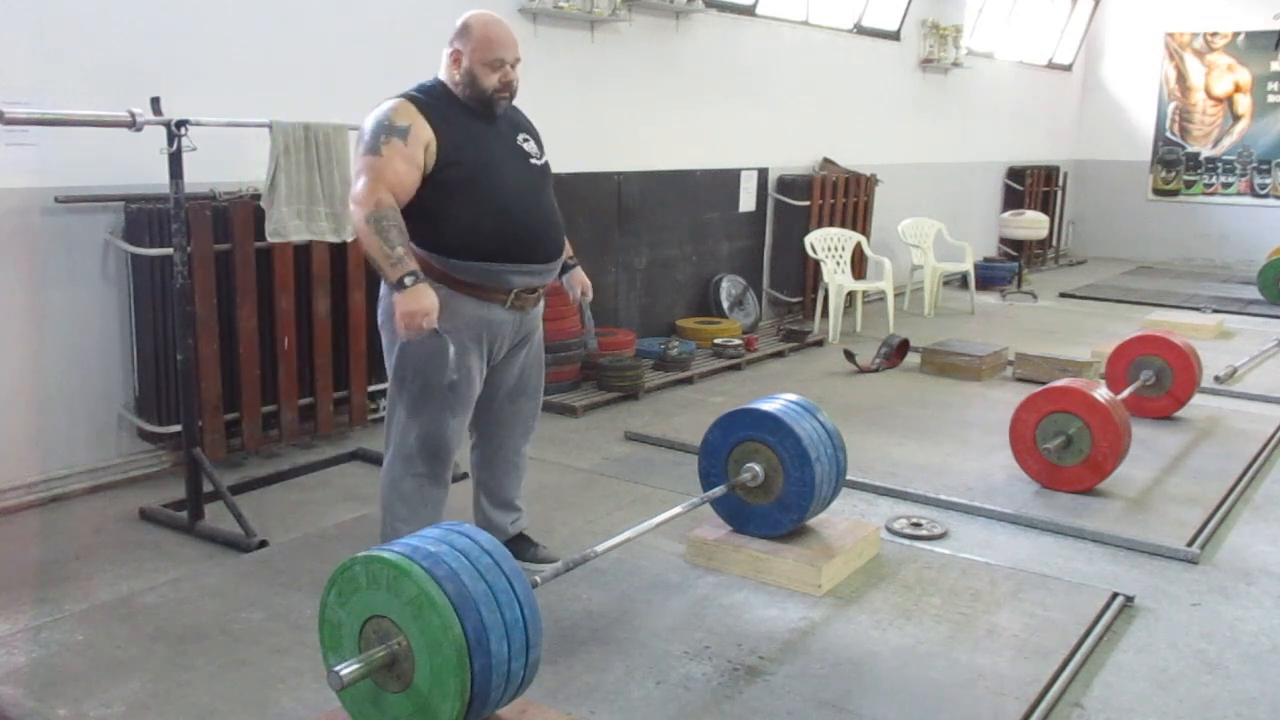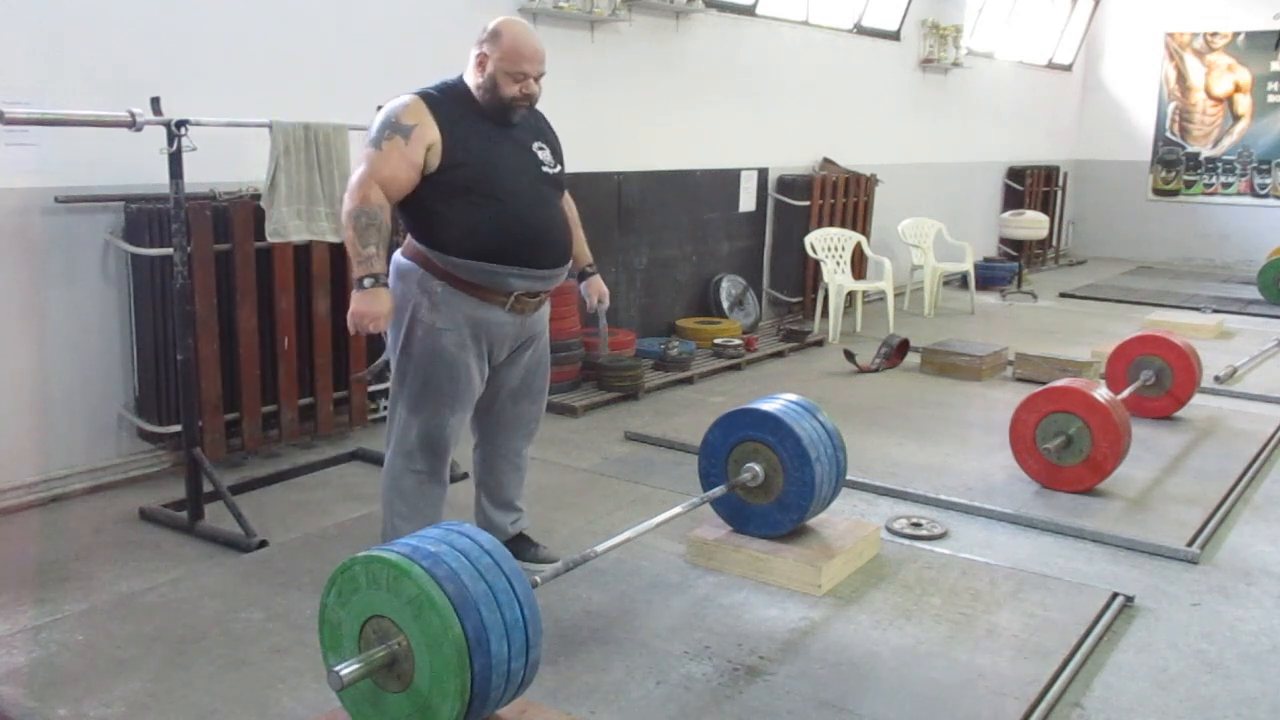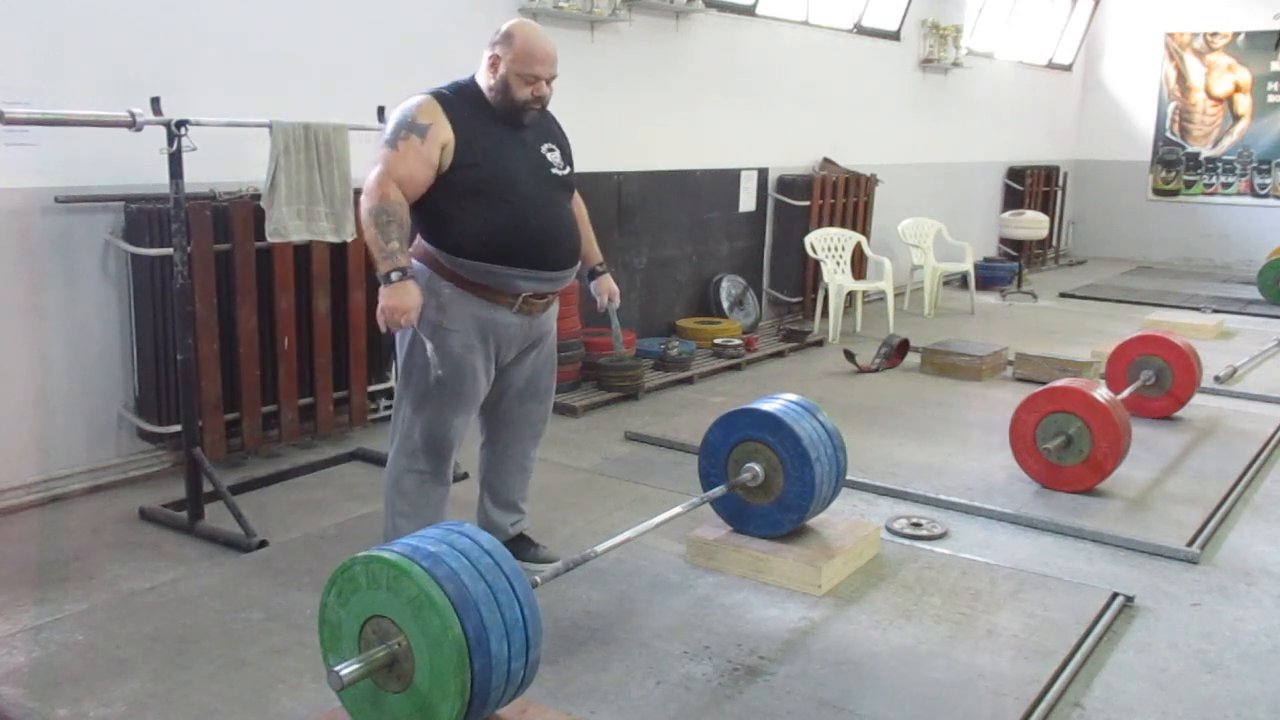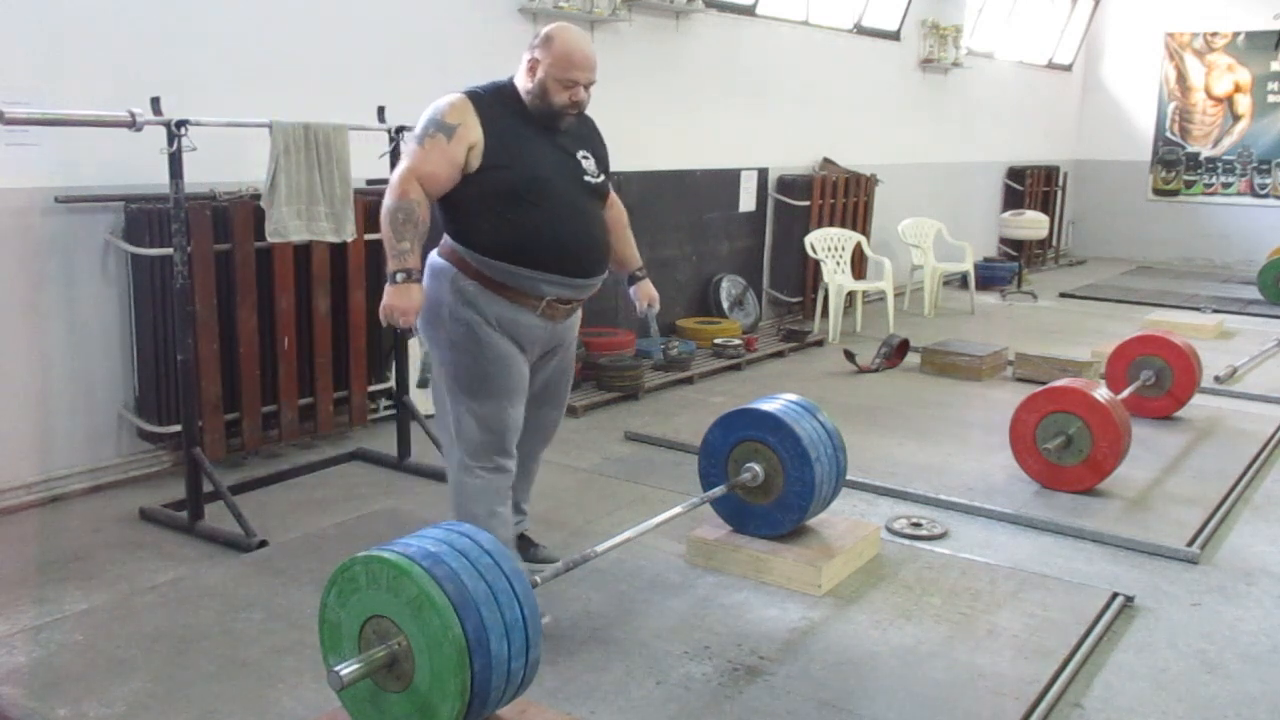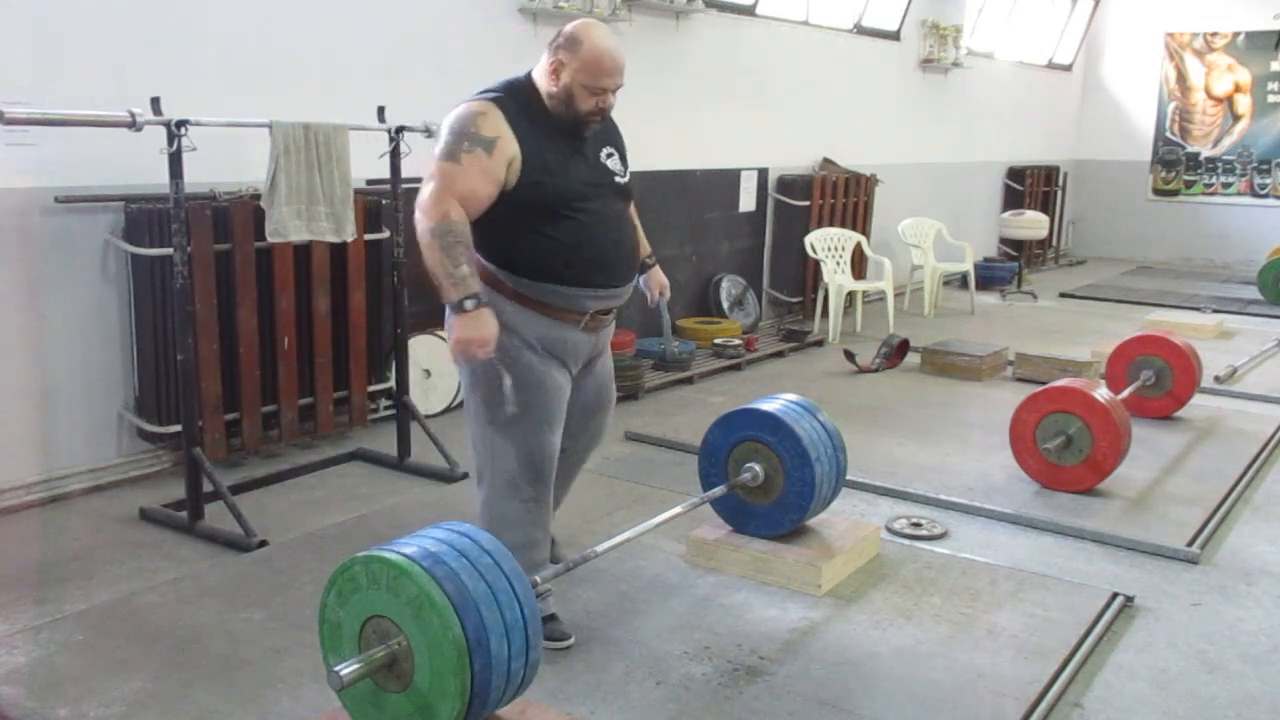
dt=0.5s
person 1, frame 1
left shoulder: (514, 120)
right shoulder: (408, 119)
right elbow: (372, 202)
left wrist: (567, 262)
right wrist: (408, 283)
left hip: (521, 310)
right hip: (447, 308)
left knee: (509, 433)
right knee: (427, 443)
left ankle: (504, 533)
person 1, frame 2
left shoulder: (537, 125)
right shoulder: (421, 117)
left elbow: (558, 203)
right elbow: (366, 194)
left wrist: (586, 270)
right wrist: (370, 282)
left hip: (528, 311)
right hip: (449, 307)
left knee: (511, 433)
right knee: (427, 441)
left ankle: (503, 533)
person 1, frame 3
left shoulder: (546, 127)
right shoulder: (434, 117)
left elbow: (568, 203)
right elbow: (384, 193)
left wrist: (595, 268)
right wrist: (396, 276)
left hip: (535, 313)
right hip: (457, 308)
left knee: (518, 433)
right knee: (429, 441)
left ankle: (503, 532)
person 1, frame 4
left shoulder: (585, 132)
right shoulder: (467, 117)
left elbow: (607, 208)
right elbow: (408, 189)
left wrist: (635, 275)
right wrist: (403, 275)
left hip: (557, 316)
right hip: (478, 307)
left knee: (530, 436)
right knee: (486, 445)
left ankle: (509, 530)
person 1, frame 5
left shoulder: (599, 124)
right shoulder: (488, 124)
right elbow: (439, 211)
left wrist: (644, 261)
right wrist: (468, 306)
left hip: (589, 324)
right hip: (517, 325)
left knee: (582, 434)
right knee: (522, 465)
left ankle: (533, 536)
